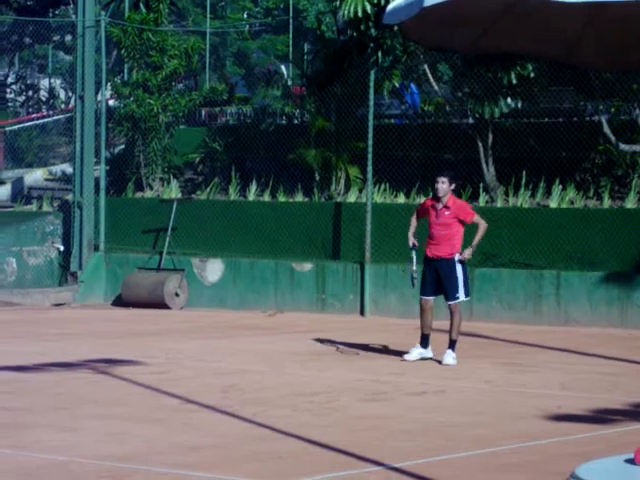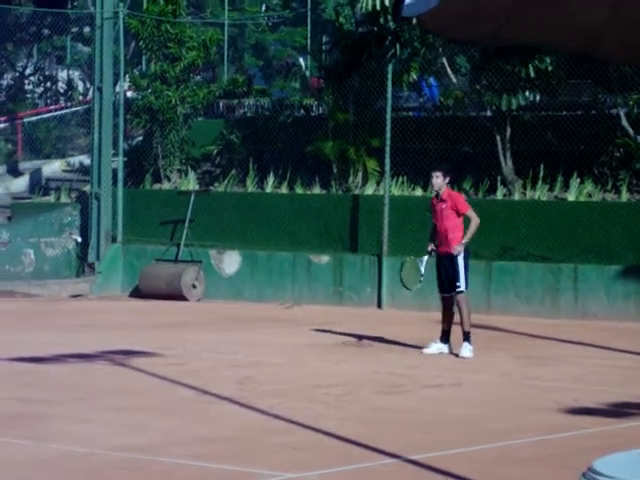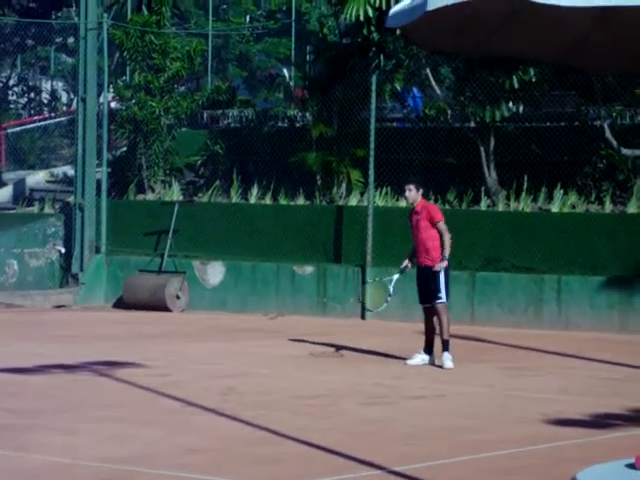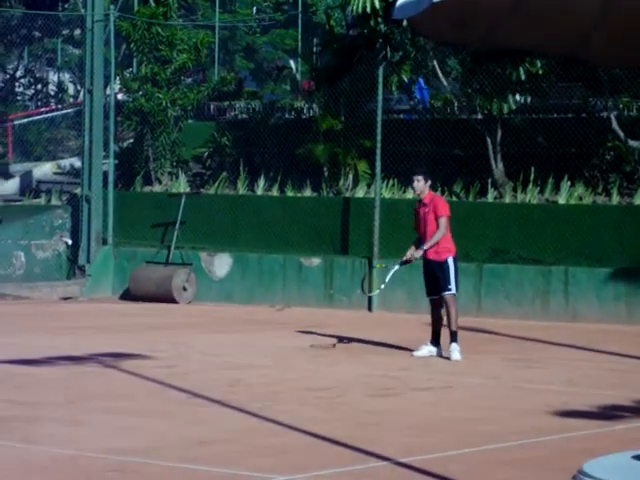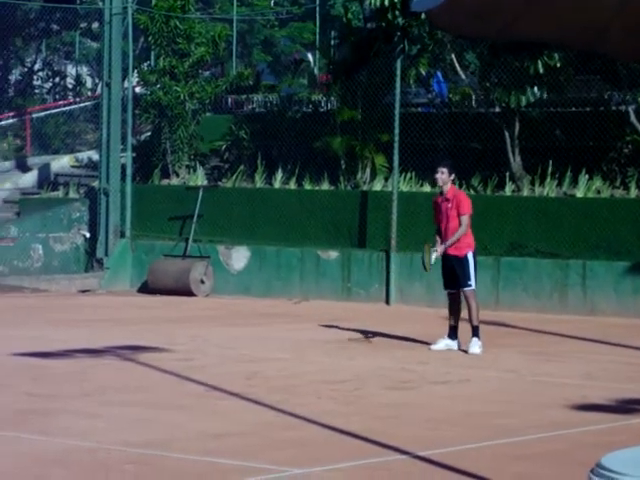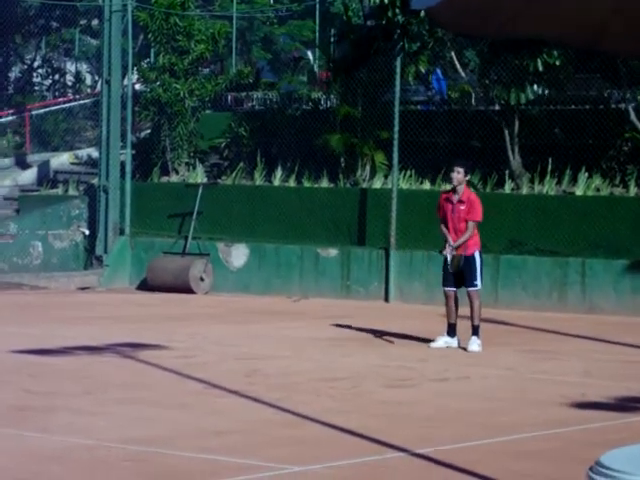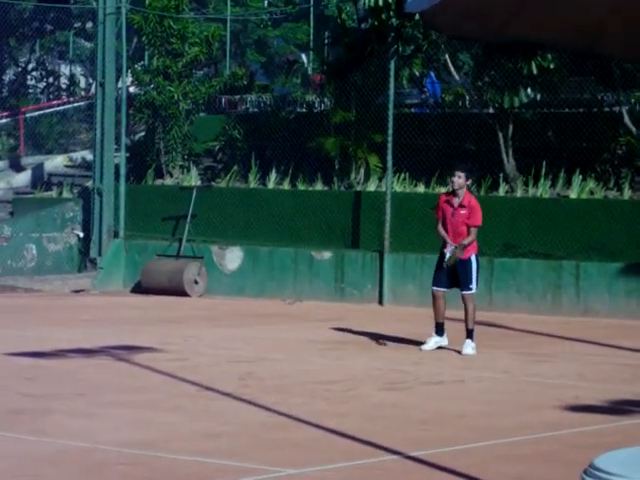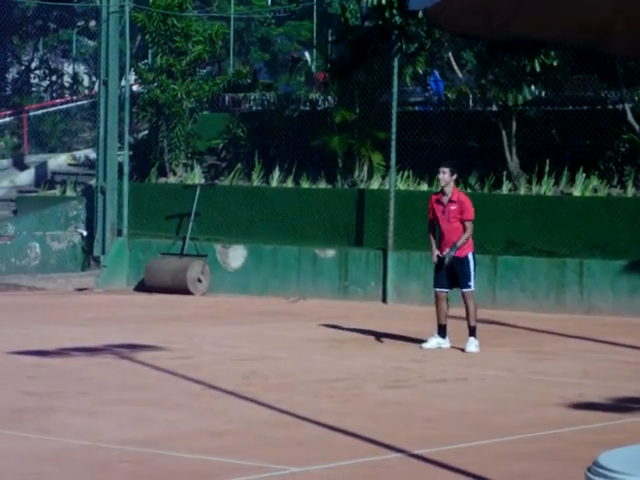
dt=0.4s
person 1, frame 1
left shoulder: (459, 206)
right shoulder: (428, 204)
left elbow: (482, 224)
right elbow: (416, 215)
left wrist: (472, 248)
right wrist: (410, 234)
left hip: (451, 260)
right hip: (431, 260)
left knee: (454, 305)
right knee: (425, 303)
left ankle: (451, 351)
right ankle: (424, 347)
person 1, frame 2
left shoulder: (455, 198)
right shoulder: (434, 201)
left elbow: (475, 220)
left wrist: (462, 243)
right wrist: (432, 242)
left hip: (455, 254)
right hip: (441, 254)
left knee: (459, 296)
right knee: (445, 299)
left ankle: (467, 343)
right ankle: (444, 342)
person 1, frame 3
left shoulder: (430, 209)
right shoulder: (413, 213)
left elbow: (446, 234)
left wrist: (444, 258)
right wrist: (410, 259)
left hip: (436, 266)
right hip: (422, 266)
left knee: (440, 306)
right knee: (427, 309)
left ankle: (446, 352)
right ankle: (427, 353)
person 1, frame 4
left shoulder: (438, 201)
right shoulder: (418, 207)
left elbow: (442, 230)
left wrist: (422, 249)
right wrist: (412, 249)
left hip: (444, 256)
right hip: (428, 258)
left knee: (448, 297)
right knee: (434, 301)
left ankle: (454, 344)
right ankle: (434, 345)
person 1, frame 5
left shoulder: (461, 197)
right shoulder: (437, 200)
left elbow: (464, 227)
left wrist: (444, 245)
right wrist: (438, 243)
left hip: (463, 251)
right hip: (447, 253)
left knee: (468, 293)
right knee: (452, 295)
left ankle: (475, 338)
right ankle: (452, 338)
person 1, frame 6
left shoulder: (473, 200)
right shoulder: (444, 197)
left elbow: (470, 231)
left wrist: (454, 246)
right wrist: (448, 239)
left hip: (469, 251)
right hip: (451, 251)
left knee: (473, 293)
right knee: (449, 293)
left ankle: (475, 337)
right ankle: (451, 336)
person 1, frame 7
left shoulder: (473, 205)
right shoulder: (443, 199)
left elbow: (472, 235)
right elbow: (439, 225)
left wrist: (457, 247)
right wrist: (448, 242)
left hip: (466, 255)
right hip: (447, 252)
left knee: (467, 296)
right knee: (437, 292)
left ankle: (469, 340)
right ankle: (439, 335)
person 1, frame 8
left shoulder: (463, 200)
right shoulder: (434, 199)
left elbow: (469, 231)
left wrist: (454, 248)
right wrist: (434, 247)
left hip: (462, 253)
right hip: (442, 254)
left knee: (467, 294)
right knee: (440, 294)
left ankle: (473, 338)
right ankle: (441, 336)
